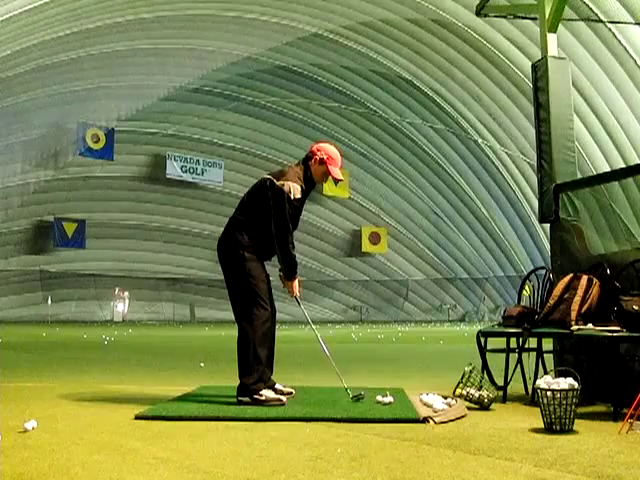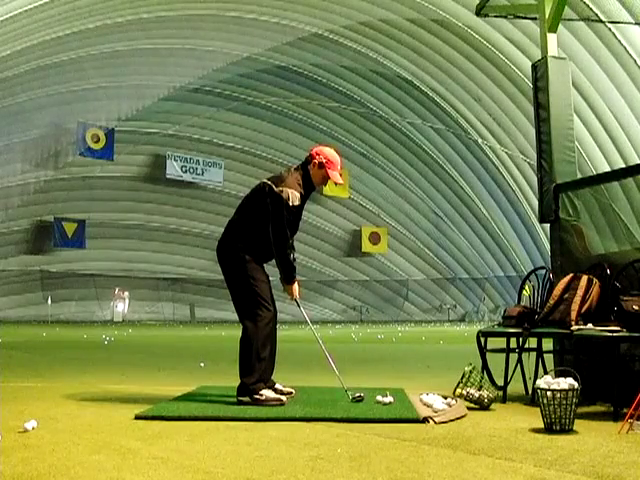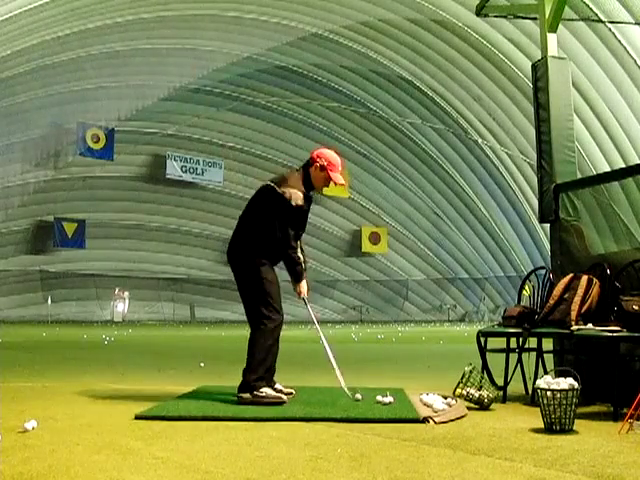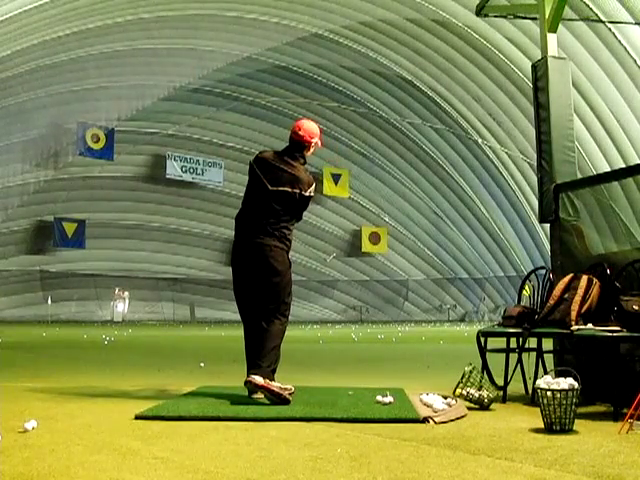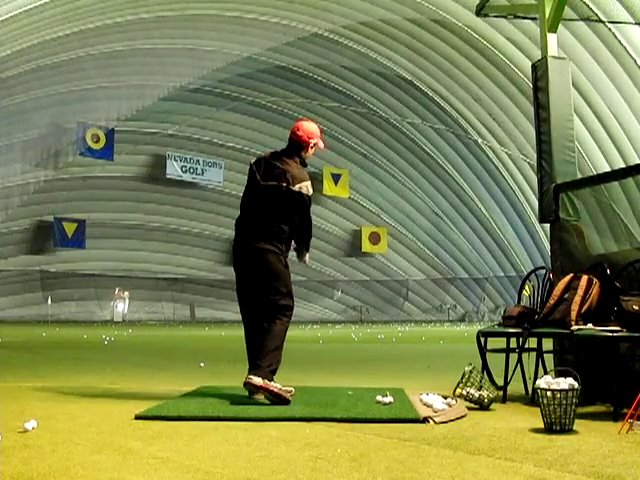
dt=1s
person 1, frame 1
left shoulder: (295, 182)
right shoulder: (290, 184)
left elbow: (283, 232)
right elbow: (282, 234)
left wrist: (288, 270)
right wrist: (291, 274)
left hip: (249, 251)
right hip: (240, 249)
left knee: (266, 314)
right knee: (256, 315)
left ankle: (262, 379)
right ankle: (250, 387)
person 1, frame 2
left shoulder: (297, 186)
right shoulder: (289, 189)
left elbow: (285, 237)
right elbow: (280, 239)
left wrist: (290, 275)
right wrist: (290, 279)
left hip: (247, 253)
right hip: (239, 252)
left knee: (267, 315)
right knee: (259, 315)
left ankle: (263, 380)
right ankle: (251, 387)
person 1, frame 3
left shoulder: (303, 193)
right shoulder: (292, 190)
left elbow: (294, 236)
right elbow: (285, 238)
left wrist: (300, 272)
right wrist: (298, 278)
left hip: (258, 255)
right hip: (251, 254)
left knee: (270, 317)
right knee: (270, 317)
left ankle: (264, 380)
right ankle: (251, 385)
person 1, frame 4
left shoulder: (261, 160)
right shoulder: (306, 181)
right elbow: (295, 216)
left hip: (243, 245)
right hip: (273, 250)
left knee: (252, 315)
right knee: (277, 314)
left ankle: (256, 377)
right ankle: (262, 374)
person 1, frame 5
left shoulder: (260, 163)
right shoulder: (300, 178)
right elbow: (302, 222)
right wrist: (302, 251)
left hip: (243, 247)
right hip: (269, 251)
left knee: (254, 315)
right knee: (280, 312)
left ankle: (259, 378)
right ankle: (261, 374)
